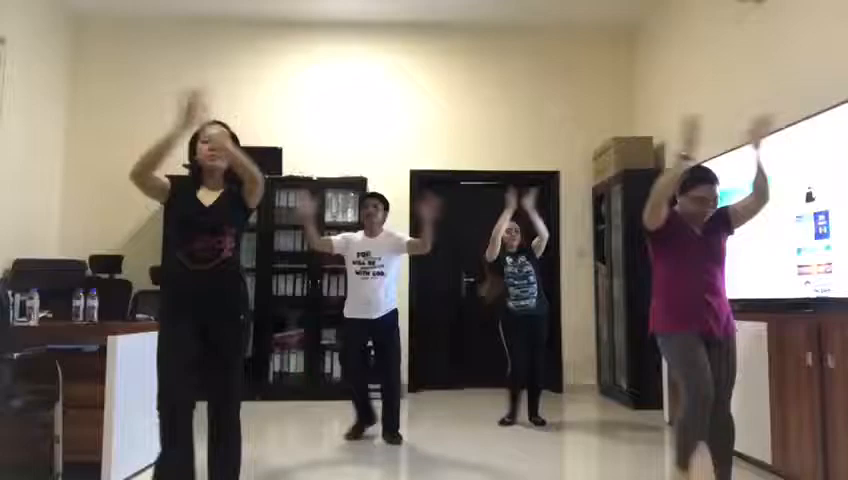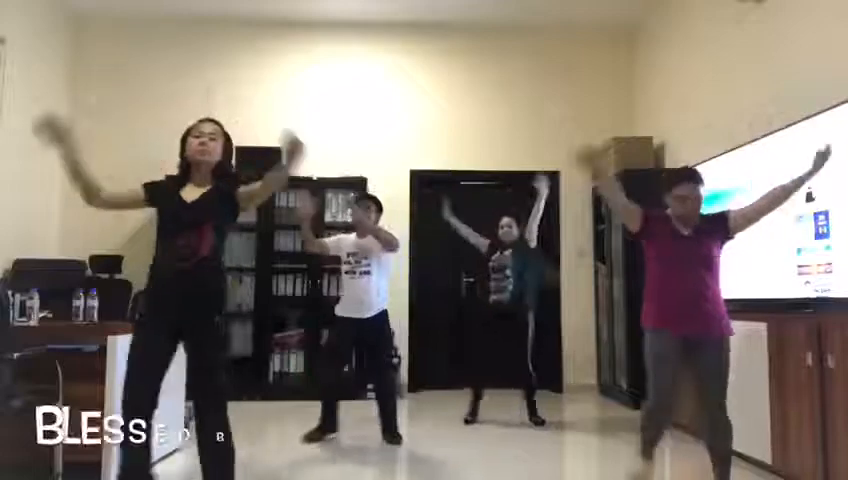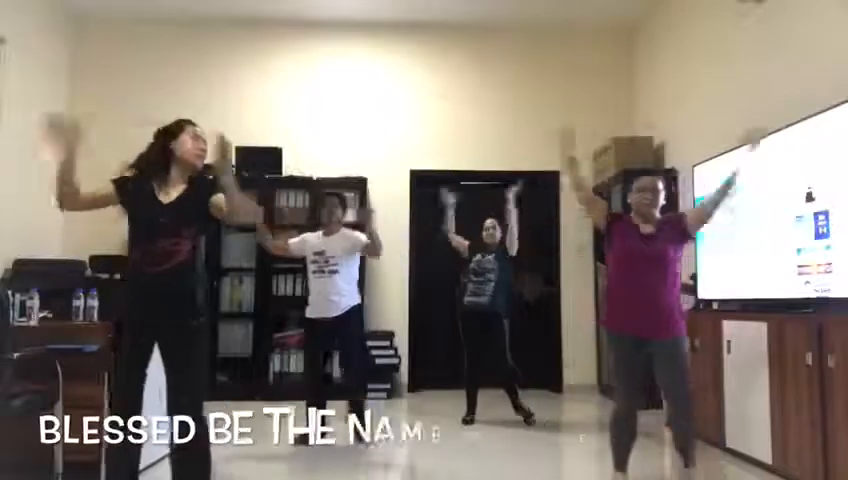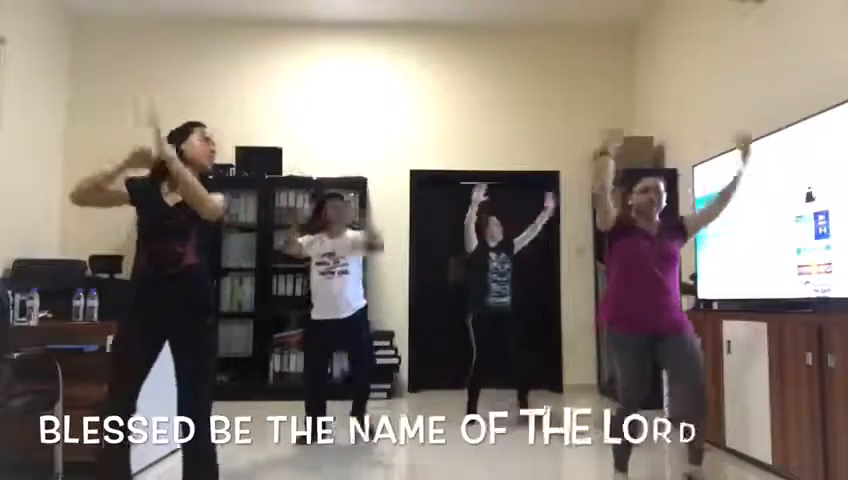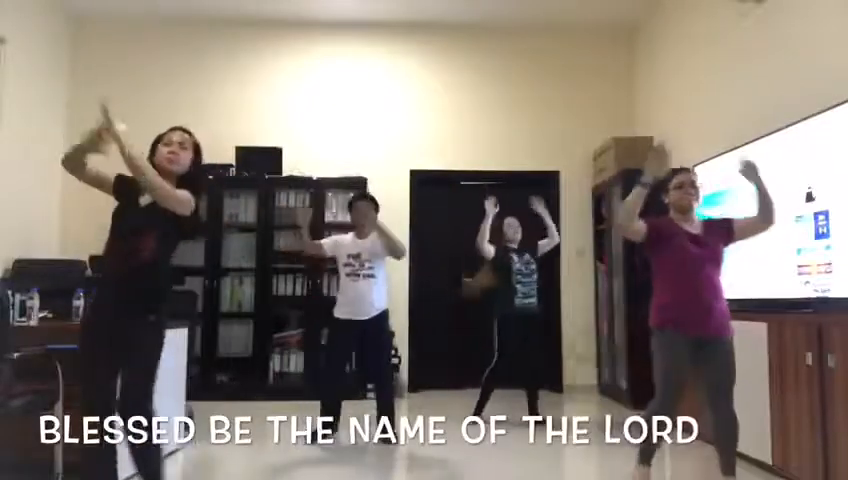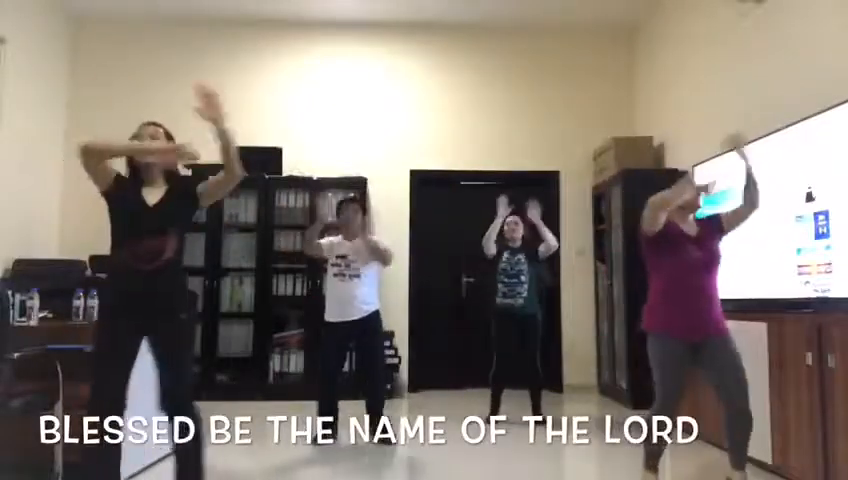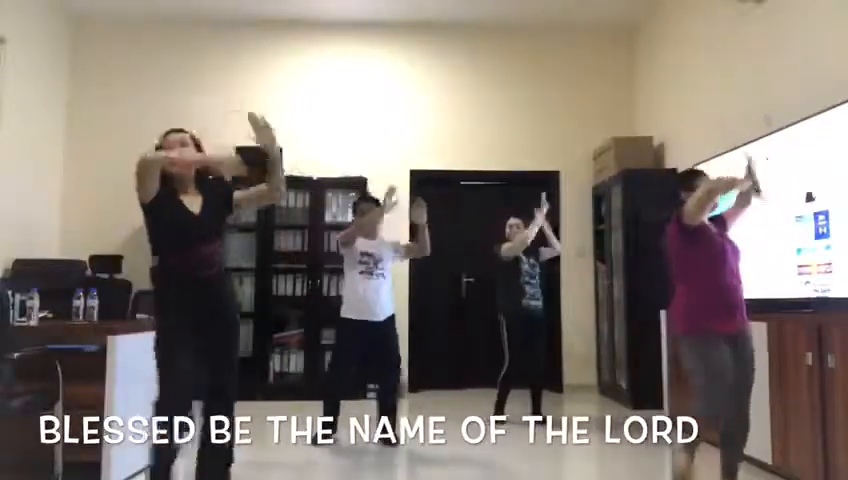
dt=0.4s
person 1, frame 1
left shoulder: (242, 195)
right shoulder: (175, 192)
left elbow: (256, 178)
right elbow: (139, 173)
left wrist: (224, 140)
right wrist: (183, 128)
left hip: (226, 311)
right hip: (179, 310)
left knee: (225, 408)
right knee: (174, 405)
person 1, frame 2
left shoulder: (229, 192)
right shoulder: (163, 190)
left elbow: (267, 187)
right elbow: (98, 197)
left wrist: (288, 162)
right wrist: (69, 148)
left hip: (205, 308)
right hip: (159, 306)
left knee: (209, 408)
right knee: (136, 405)
person 1, frame 3
left shoulder: (205, 192)
right shoulder: (134, 187)
left elbow: (244, 215)
right elbow: (70, 201)
left wrist: (225, 175)
right wrist: (68, 155)
left hip: (182, 312)
right hip: (135, 309)
left knee: (187, 410)
right knee: (124, 407)
person 1, frame 4
left shoulder: (214, 197)
right shoulder: (142, 189)
left elbow: (207, 209)
right elbow: (80, 196)
left wrist: (169, 158)
right wrist: (128, 163)
left hip: (191, 313)
right hip: (144, 309)
left knee: (194, 412)
right knee: (117, 406)
person 1, frame 5
left shoulder: (185, 199)
right shoulder: (127, 189)
left elbow: (157, 187)
right elbow: (72, 164)
left wrist: (119, 139)
right wrist: (98, 136)
left hip: (144, 313)
right hip: (103, 308)
left knee: (134, 406)
right knee: (95, 407)
person 1, frame 6
left shoulder: (187, 192)
right shoulder: (118, 188)
left elbow: (234, 175)
right elbow: (87, 151)
left wrist: (218, 124)
right wrist: (152, 152)
left hip: (169, 308)
right hip: (119, 307)
left knee: (178, 404)
right knee: (104, 407)
person 1, frame 7
left shoulder: (217, 196)
right shoulder: (156, 197)
left elbow: (274, 193)
right elbow: (145, 163)
left wrist: (271, 151)
right wrist: (213, 160)
left hip: (220, 309)
right hip: (176, 311)
left knee: (222, 399)
right knee: (175, 396)
person 2, frame 1
left shoulder: (721, 222)
right shoulder: (661, 225)
left elbow: (760, 197)
right elbow: (657, 195)
left wrist: (757, 150)
right wrist: (686, 154)
left hip: (719, 326)
right hip: (676, 327)
left knee: (721, 405)
right knee: (699, 393)
person 2, frame 2
left shoulder: (716, 226)
right shoulder: (650, 225)
left elbow: (766, 204)
right elbow: (616, 200)
left wrist: (809, 173)
right wrist: (605, 174)
left hip: (711, 328)
right hip: (664, 327)
left knee: (715, 406)
right knee: (662, 398)
person 2, frame 3
left shoulder: (677, 227)
right shoulder: (615, 225)
left elbow: (715, 202)
right elbow: (585, 196)
left wrist: (739, 168)
right wrist: (569, 161)
left hip: (667, 328)
right hip: (623, 328)
left knee: (682, 400)
right knee: (626, 400)
person 2, frame 4
left shoulder: (675, 229)
right shoulder: (618, 228)
left elbow: (717, 206)
right elbow: (602, 192)
left wrist: (741, 168)
right wrist: (607, 153)
left hip: (672, 325)
right hip: (628, 328)
left knee: (695, 393)
right knee: (631, 401)
person 2, frame 5
left shoulder: (717, 229)
right shoulder: (658, 229)
left elbow: (766, 221)
right elbow: (624, 224)
left wrist: (757, 183)
right wrist: (647, 180)
left hip: (715, 329)
right hip: (672, 327)
left knee: (723, 404)
right knee: (666, 400)
person 2, frame 6
left shoulder: (711, 227)
right shoulder: (657, 231)
left elbow: (751, 204)
right elbow: (654, 207)
left wrist: (745, 162)
right wrist: (692, 189)
left hip: (711, 330)
right hip: (667, 332)
left knee: (739, 404)
right knee: (667, 404)
person 2, frame 7
left shoulder: (714, 226)
right shoulder: (683, 224)
left elbow: (740, 204)
right elbow: (715, 186)
left wrist: (750, 176)
right wrist: (741, 181)
left hip: (735, 329)
right hip: (698, 329)
left knee: (739, 411)
right knee: (719, 401)
right ankle: (686, 450)
person 3, frame 1
left shoulder: (394, 240)
right shoulder: (349, 240)
left elbow: (423, 247)
right elbow: (318, 244)
left wrist: (427, 221)
right wrist: (308, 218)
left hip: (385, 316)
right hip: (355, 316)
left knee: (390, 372)
right knee: (352, 370)
left ankle: (391, 427)
right ankle: (364, 417)
person 3, frame 2
left shoulder: (380, 240)
right shoulder: (343, 241)
left elbow: (393, 244)
right elbow: (313, 246)
left wrist: (366, 224)
right wrist: (306, 220)
left hip: (375, 316)
right hip: (345, 316)
left knee: (383, 373)
right knee: (329, 369)
left ankle: (390, 428)
right ankle: (326, 424)
person 3, frame 3
left shoulder: (352, 237)
right shoulder: (308, 239)
left elbow: (375, 251)
right elbow: (276, 248)
left wrist: (370, 229)
right wrist: (261, 227)
left hip: (347, 313)
right hip: (316, 315)
left knee: (354, 368)
right knee: (314, 372)
left ankle: (357, 421)
person 3, frame 4
left shoulder: (355, 238)
right shoulder: (312, 242)
left elbow: (377, 245)
right elbow: (290, 248)
left wrist: (356, 221)
right wrist: (296, 224)
left hip: (354, 315)
right hip: (322, 318)
left knee: (363, 370)
right knee: (315, 374)
left ankle: (359, 417)
right ankle: (315, 428)
person 3, frame 5
left shoulder: (382, 240)
right shoulder: (340, 241)
left elbow: (400, 253)
right elbow: (311, 249)
left wrist: (379, 228)
right wrist: (304, 228)
left hip: (375, 318)
right hip: (343, 318)
left knee: (382, 374)
right knee: (332, 373)
left ankle: (387, 426)
right ankle: (327, 425)
person 3, frame 6
left shoulder: (369, 245)
right shoulder: (330, 243)
left elbow: (386, 259)
right elbow: (309, 247)
left wrist: (363, 235)
right wrist: (316, 225)
left hip: (366, 317)
right hip: (334, 319)
left knee: (374, 374)
right knee: (328, 375)
left ankle: (378, 426)
right ankle: (329, 427)
person 3, frame 7
left shoulder: (390, 246)
right shoulder: (349, 241)
left elbow: (423, 251)
right elbow: (349, 236)
left wrist: (421, 224)
right wrist: (379, 212)
left hip: (383, 319)
right hip: (352, 319)
left knee: (389, 376)
right knee: (338, 375)
left ankle: (387, 428)
right ankle: (328, 427)
person 4, frame 1
left shoulder: (531, 252)
right shoulder: (497, 256)
left elbow: (544, 234)
right elbow: (495, 235)
left wrist: (530, 209)
right wrist: (509, 209)
left hip: (537, 316)
right hip: (511, 318)
left knee: (537, 364)
right knee: (517, 363)
left ankle: (534, 412)
right ankle: (512, 411)
person 4, frame 2
left shoulder: (526, 246)
right shoulder: (492, 248)
left elbow: (534, 219)
right elbow: (468, 234)
left wrist: (542, 193)
right wrist: (450, 217)
left hip: (520, 312)
right hip: (494, 311)
left knee: (524, 360)
right knee: (482, 357)
left ankle: (532, 411)
right ankle: (473, 408)
person 4, frame 3
left shoulder: (506, 252)
right shoulder: (471, 250)
left elbow: (512, 228)
right elbow: (450, 233)
left wrist: (510, 202)
right wrist: (450, 207)
left hip: (494, 314)
right hip: (469, 314)
left knee: (503, 360)
right knee: (472, 361)
left ankle: (518, 404)
right ankle: (470, 410)
person 4, frame 4
left shoulder: (508, 248)
right shoulder: (476, 249)
left elbow: (532, 231)
right elbow: (469, 226)
left wrist: (547, 211)
right wrist: (475, 203)
left hip: (506, 314)
right hip: (482, 314)
left knee: (515, 358)
right knee: (480, 361)
left ankle: (524, 403)
right ankle: (471, 410)
person 4, frame 5
left shoulder: (531, 251)
right shoulder: (499, 252)
left elbow: (555, 239)
right elbow: (481, 246)
left wrist: (543, 213)
right wrist: (489, 217)
left hip: (532, 315)
right hip: (508, 315)
left knee: (533, 362)
right knee: (500, 361)
left ankle: (533, 411)
right ankle: (479, 409)
person 4, frame 6
left shoulder: (533, 252)
right shoulder: (497, 249)
left elbow: (553, 245)
right elbow: (486, 244)
left wrist: (536, 220)
right wrist: (499, 216)
left hip: (529, 315)
right hip: (503, 314)
left knee: (532, 362)
right knee: (501, 361)
left ankle: (537, 411)
right ankle: (494, 410)
person 4, frame 7
left shoulder: (532, 252)
right shoulder: (503, 251)
left elbow: (556, 249)
right elbow: (523, 241)
left wrist: (544, 225)
right wrist: (538, 218)
left hip: (536, 315)
right hip: (513, 315)
left knee: (538, 363)
right knee: (513, 362)
left ankle: (536, 411)
right ankle: (499, 410)
